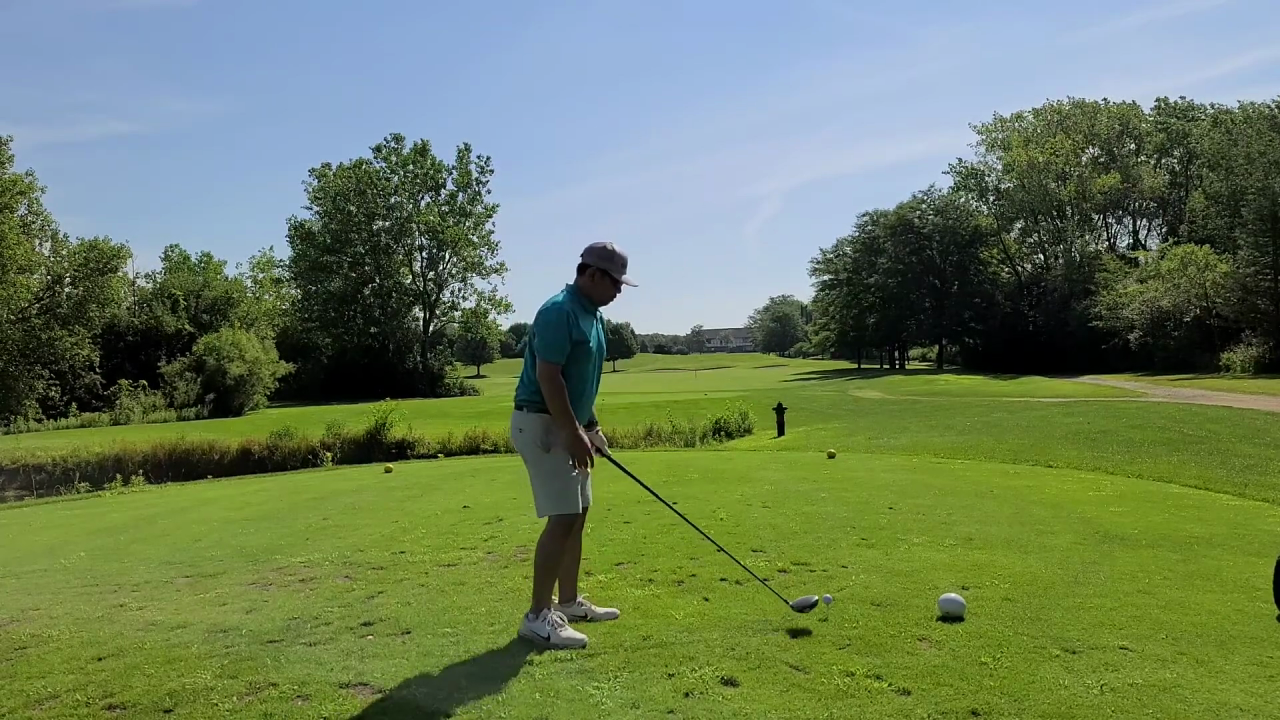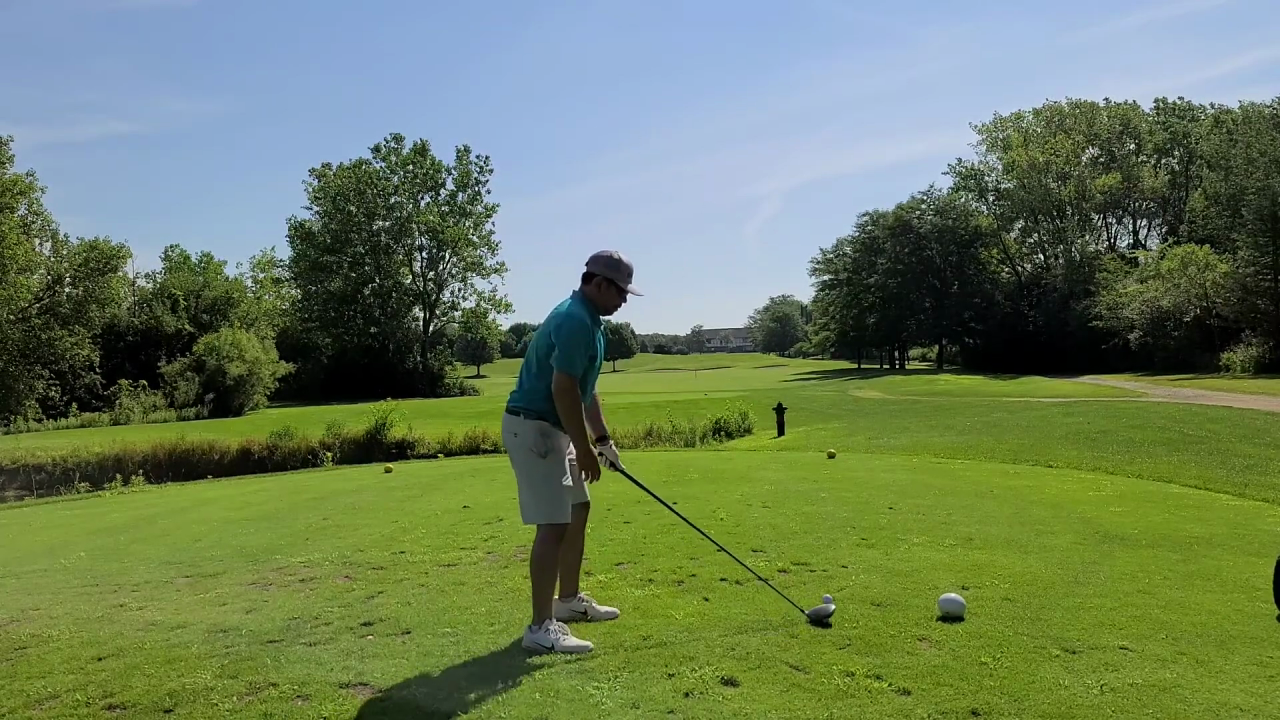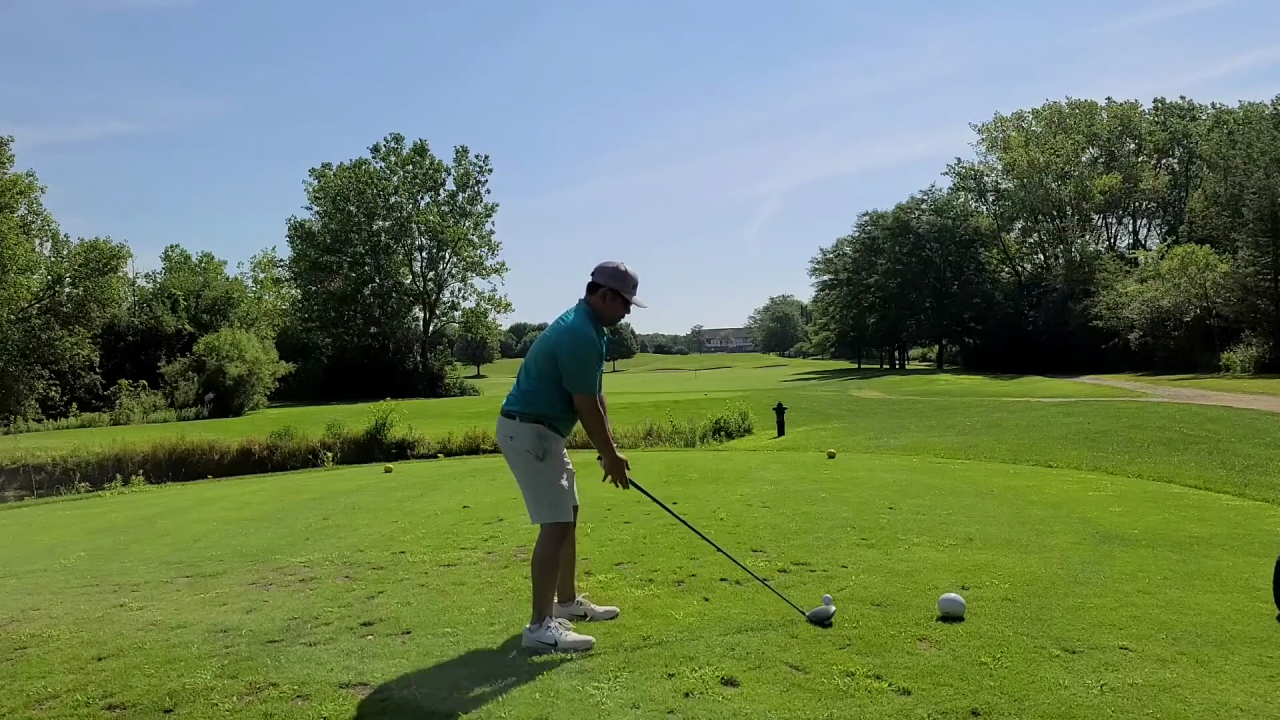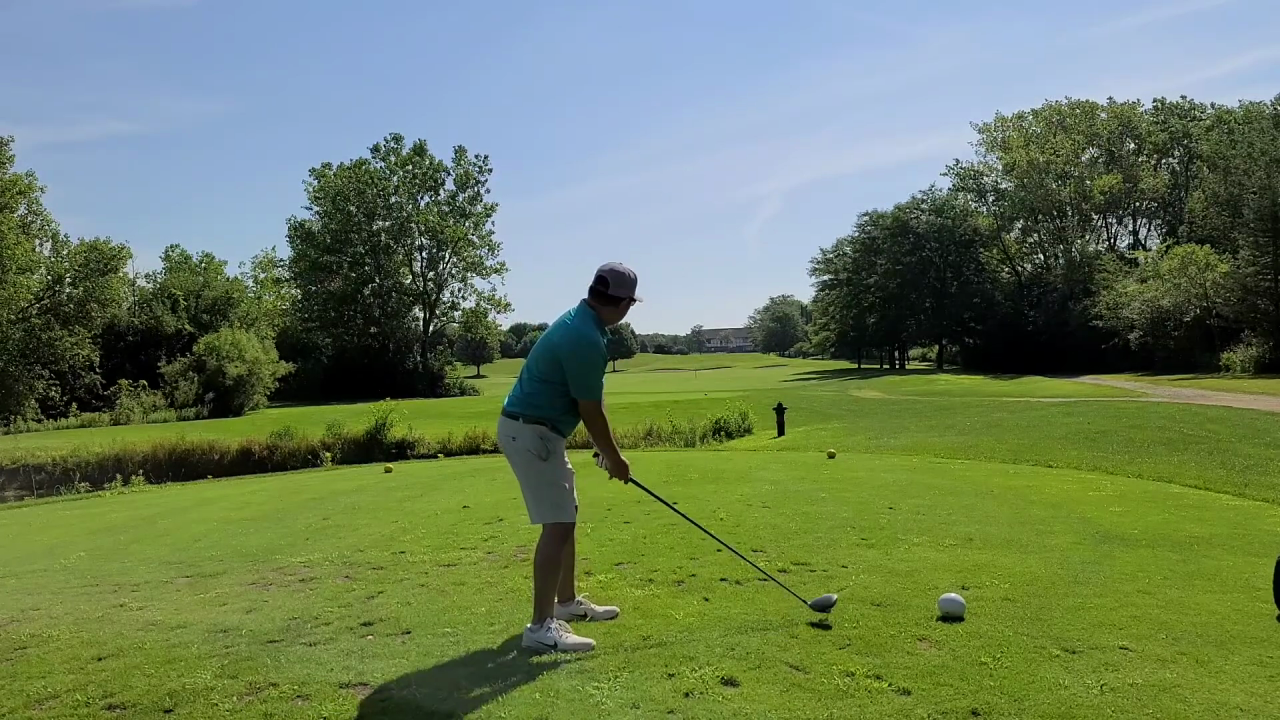
dt=0.4s
person 1, frame 1
left shoulder: (592, 316)
right shoulder: (559, 311)
right elbow: (547, 376)
left wrist: (591, 427)
right wrist: (575, 433)
left hip: (566, 426)
right hip: (541, 423)
left knee: (576, 516)
right knee: (562, 518)
left ankle: (568, 602)
right ankle: (539, 615)
person 1, frame 2
left shoulder: (589, 320)
right shoulder: (574, 320)
left elbow: (585, 389)
right elbow: (563, 388)
left wrist: (603, 439)
right wrist: (583, 448)
left hip: (552, 429)
right hip: (533, 428)
left knee: (577, 512)
right knee: (553, 524)
left ankle: (569, 599)
right ankle: (541, 627)
person 1, frame 3
left shoulder: (588, 327)
right shoulder: (579, 334)
left elbow: (596, 395)
right elbow: (585, 405)
left wrist: (611, 447)
right wrist: (609, 457)
left hip: (542, 431)
right hip: (528, 431)
left knee: (567, 517)
right knee: (555, 524)
left ankle: (568, 602)
right ankle: (541, 625)
person 1, frame 4
left shoulder: (580, 322)
right shoulder: (586, 339)
left elbow: (593, 402)
right elbow: (590, 409)
left wrist: (607, 449)
right wrist: (614, 457)
left hip: (537, 430)
right hip: (531, 432)
left knee: (566, 518)
right knee: (557, 524)
left ankle: (567, 601)
right ankle: (541, 626)
